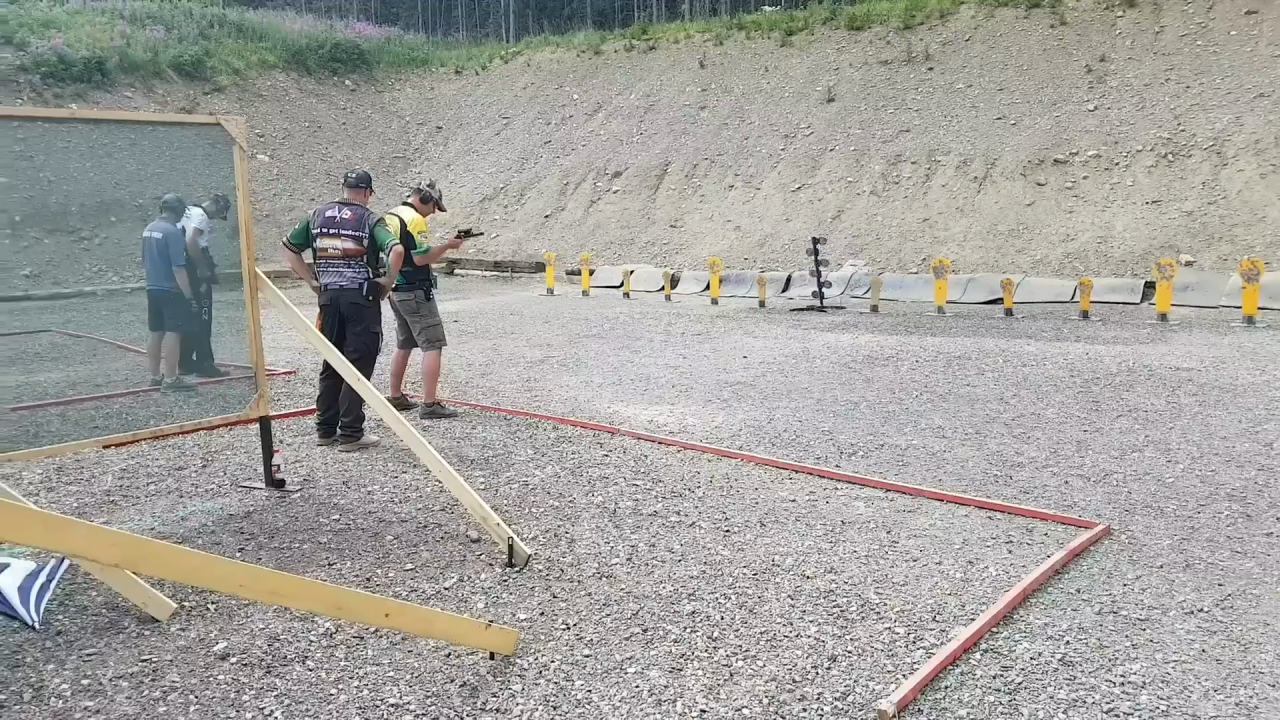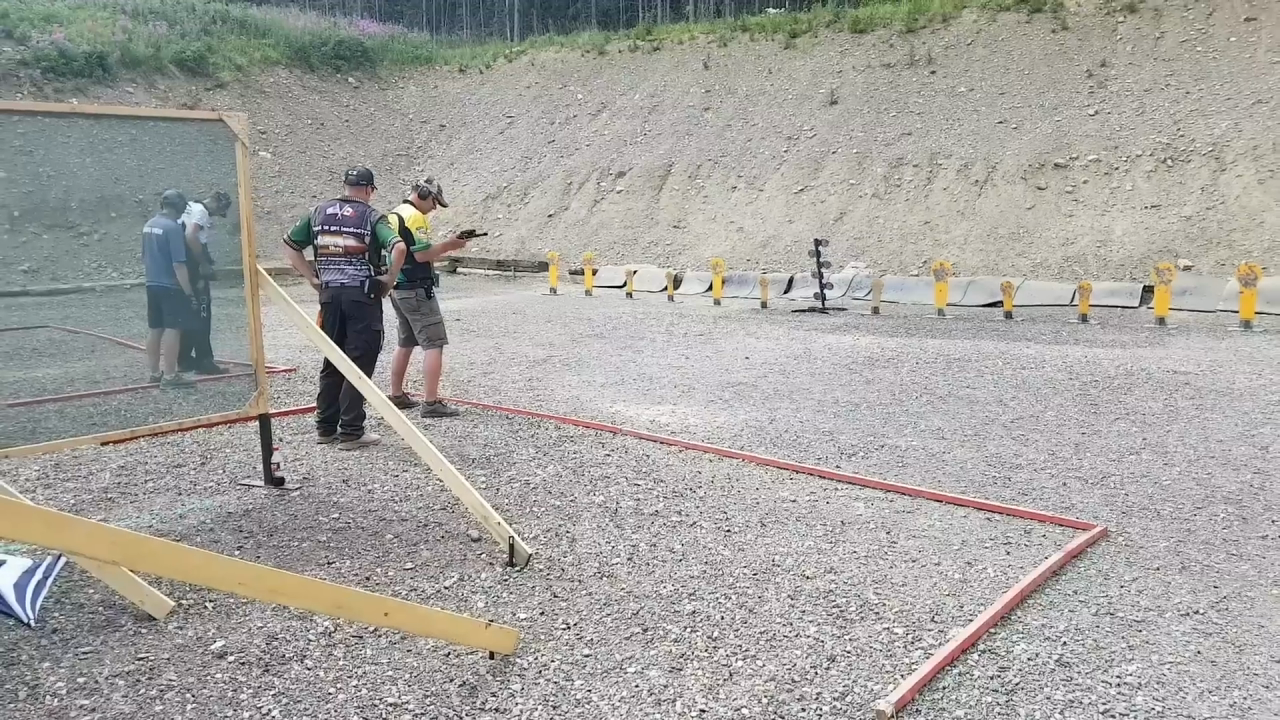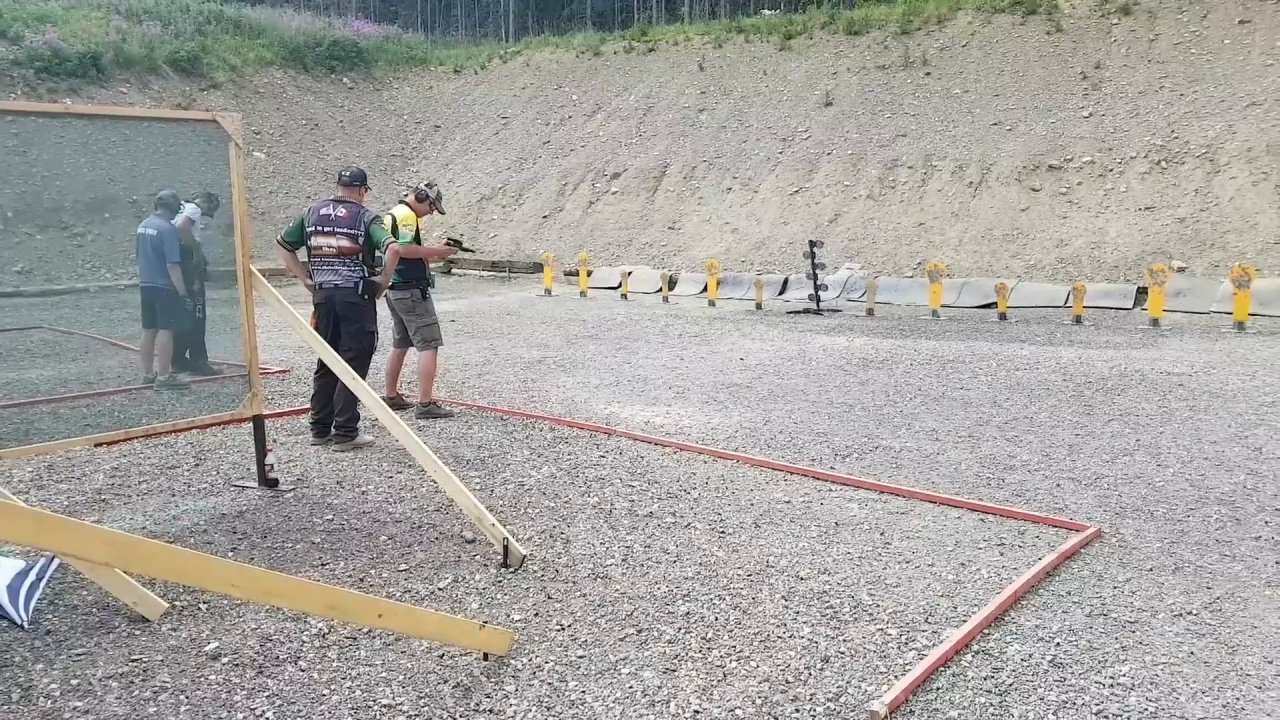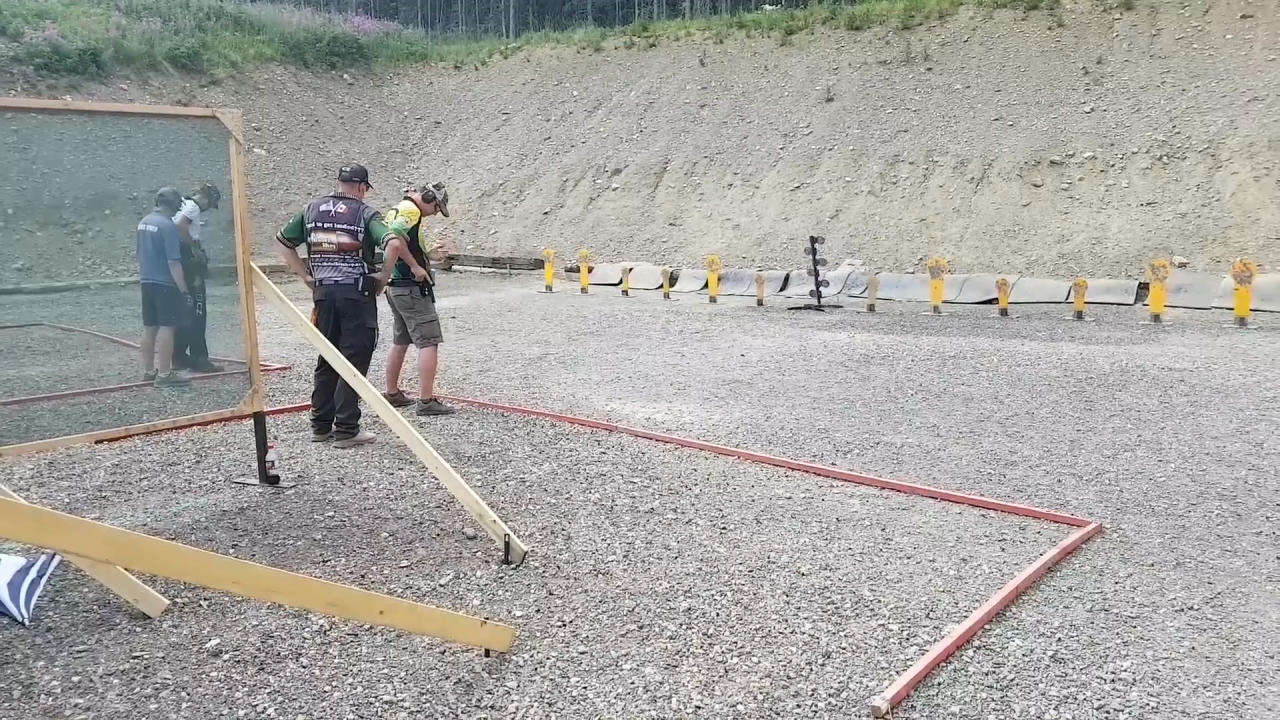
dt=0.5s
person 1, frame 1
left shoulder: (317, 216)
right shoulder: (369, 219)
left elbow: (289, 248)
left wrist: (312, 281)
right wrist: (388, 282)
left hip: (329, 296)
right hip: (361, 297)
left knee: (332, 363)
right knee: (359, 365)
left ankle: (326, 429)
right ankle: (350, 433)
person 1, frame 2
left shoulder: (318, 212)
right shoulder: (371, 216)
left elbow: (290, 245)
left wrist: (312, 278)
right wrist: (389, 279)
left hip: (329, 294)
right hip: (362, 295)
left knee: (332, 361)
right knee: (360, 363)
left ankle: (326, 427)
right ankle: (350, 431)
person 1, frame 3
left shoulder: (311, 213)
right shoulder: (365, 217)
left elbow: (283, 245)
right elbow: (393, 247)
left wrist: (306, 279)
right wrist: (383, 280)
left hip: (323, 295)
right hip: (355, 296)
left knee: (326, 362)
right knee: (354, 364)
left ankle: (320, 429)
right ankle: (345, 433)
person 1, frame 4
left shoulder: (312, 209)
right shoulder: (365, 213)
left elbow: (283, 241)
right elbow: (395, 244)
left wrist: (306, 276)
right wrist: (383, 276)
left hip: (324, 292)
right hip: (356, 293)
left knee: (327, 359)
right knee: (354, 360)
left ankle: (321, 425)
right ankle: (346, 429)
person 2, frame 1
left shoulder: (391, 216)
right shoulder: (415, 219)
right elbow: (420, 258)
left wrist: (434, 251)
right wrist: (447, 246)
left hip: (396, 290)
right hip: (415, 292)
left knee: (404, 345)
right knee: (433, 346)
left ankle: (395, 397)
right ankle: (430, 404)
person 2, frame 2
left shoulder: (395, 214)
right shoulder: (414, 216)
right elbow: (421, 255)
left wrist: (445, 247)
right wrist: (449, 244)
left hip: (398, 288)
right hip: (417, 290)
left knee: (405, 343)
right knee: (433, 344)
left ankle: (397, 395)
right ankle: (431, 403)
person 2, frame 3
left shoulder: (392, 214)
right shoulder: (407, 215)
right elbow: (404, 249)
left wrist: (433, 252)
right wrist: (434, 251)
left hip: (395, 290)
right hip: (412, 290)
left knee: (400, 344)
right knee: (428, 346)
left ankle: (391, 396)
right ankle: (425, 404)
person 2, frame 4
left shoulder: (398, 210)
right shoulder: (410, 210)
left wrist: (427, 255)
right wrist: (415, 266)
left hip: (396, 286)
right hip: (412, 288)
left knee: (400, 341)
right knee: (428, 342)
left ankle: (392, 393)
right ankle: (426, 401)
person 3, frame 1
left shoulder: (148, 229)
right shoulder: (172, 232)
right elbow: (178, 268)
right wrist: (189, 295)
left hip: (152, 289)
right hip: (170, 291)
left knee: (155, 333)
right knee: (172, 334)
left ankle: (156, 376)
right ankle: (170, 379)
person 3, frame 2
left shoulder: (149, 225)
right shoulder: (173, 228)
right elbow: (178, 264)
right wrist: (189, 292)
left hip: (152, 285)
right hip: (170, 287)
left knee: (154, 330)
right knee: (172, 330)
left ankle: (154, 373)
right ankle: (170, 376)
person 3, frame 3
left shoulder: (143, 226)
right shoulder: (167, 229)
right elbow: (172, 265)
right wrist: (183, 293)
left hip: (146, 286)
right hip: (164, 288)
left knee: (148, 331)
right knee: (165, 331)
left ankle: (148, 374)
right ankle: (163, 377)
person 3, frame 4
left shoulder: (143, 222)
right shoulder: (167, 226)
left elbow: (139, 254)
right elbow: (173, 262)
right wrist: (184, 290)
left hip: (146, 283)
right hip: (165, 285)
left knee: (149, 328)
right knee: (166, 328)
left ankle: (149, 371)
right ankle: (164, 374)
person 4, frame 1
left shoulder: (189, 211)
right shoulder: (201, 216)
left elbow: (186, 240)
right elbow: (191, 241)
right wrist: (201, 267)
left hip: (185, 271)
right hip: (196, 272)
right knee: (202, 318)
left ankle: (186, 362)
right ankle: (205, 364)
person 4, frame 2
left shoulder: (189, 207)
right shoulder: (201, 211)
left elbow: (186, 235)
right elbow: (191, 237)
right wrist: (204, 263)
right hip: (193, 267)
right knee: (201, 315)
left ankle: (184, 359)
right ankle: (204, 361)
person 4, frame 3
left shoulder: (181, 208)
right shoulder: (194, 209)
right elbow: (181, 227)
right wrist: (197, 249)
right hip: (189, 265)
right knee: (195, 315)
left ankle: (178, 359)
right ankle: (198, 362)
person 4, frame 4
left shoulder: (183, 205)
right shoulder: (192, 207)
right elbow: (179, 225)
right wrist: (195, 248)
right hip: (189, 263)
right knee: (196, 311)
left ankle: (179, 356)
right ankle: (199, 359)
